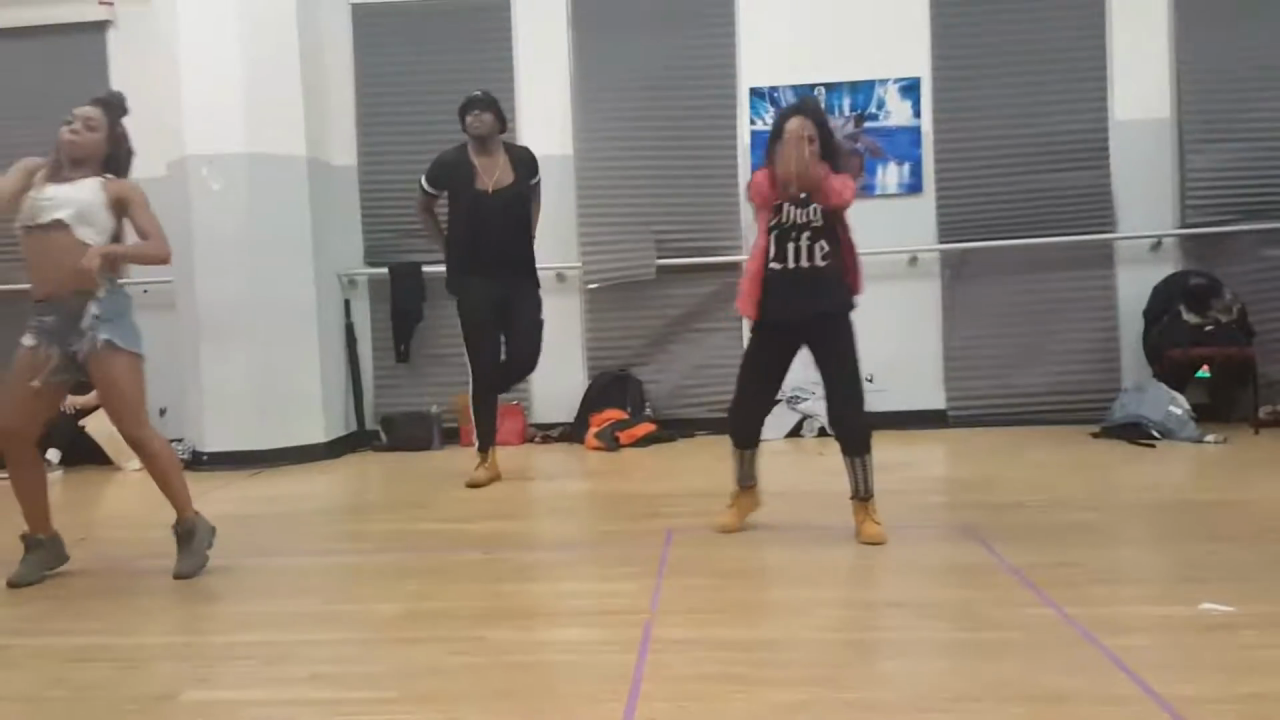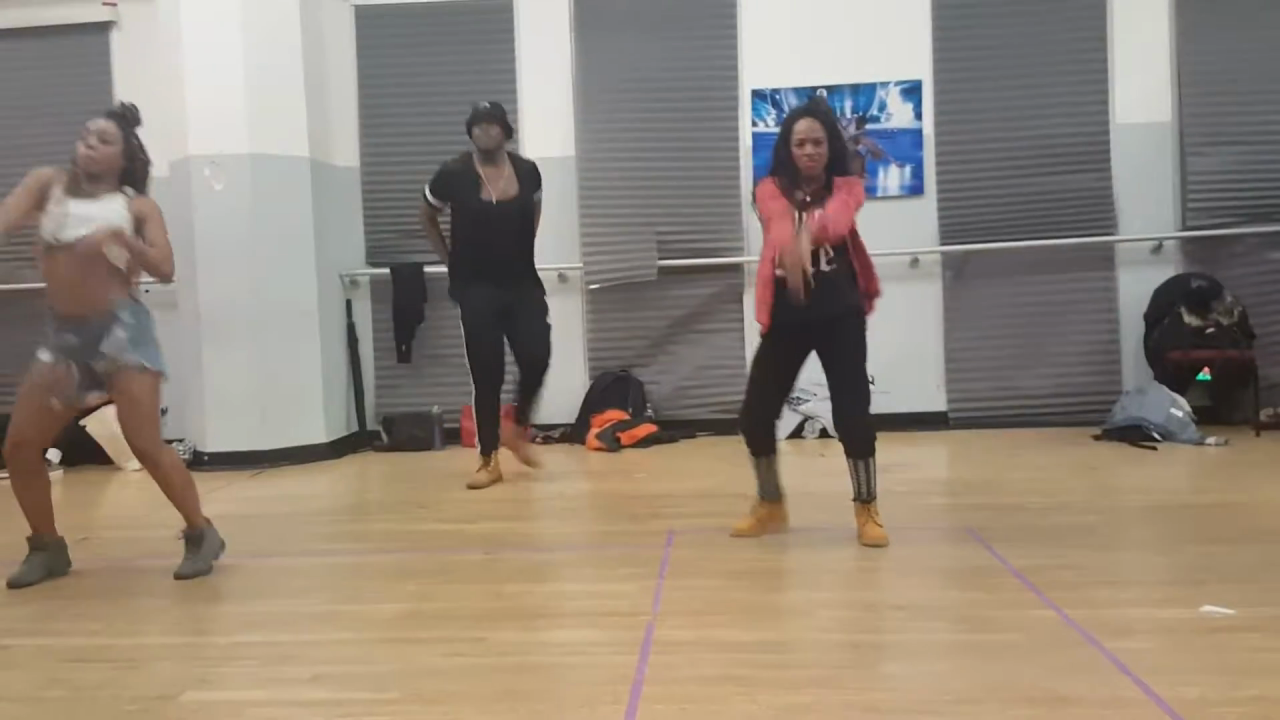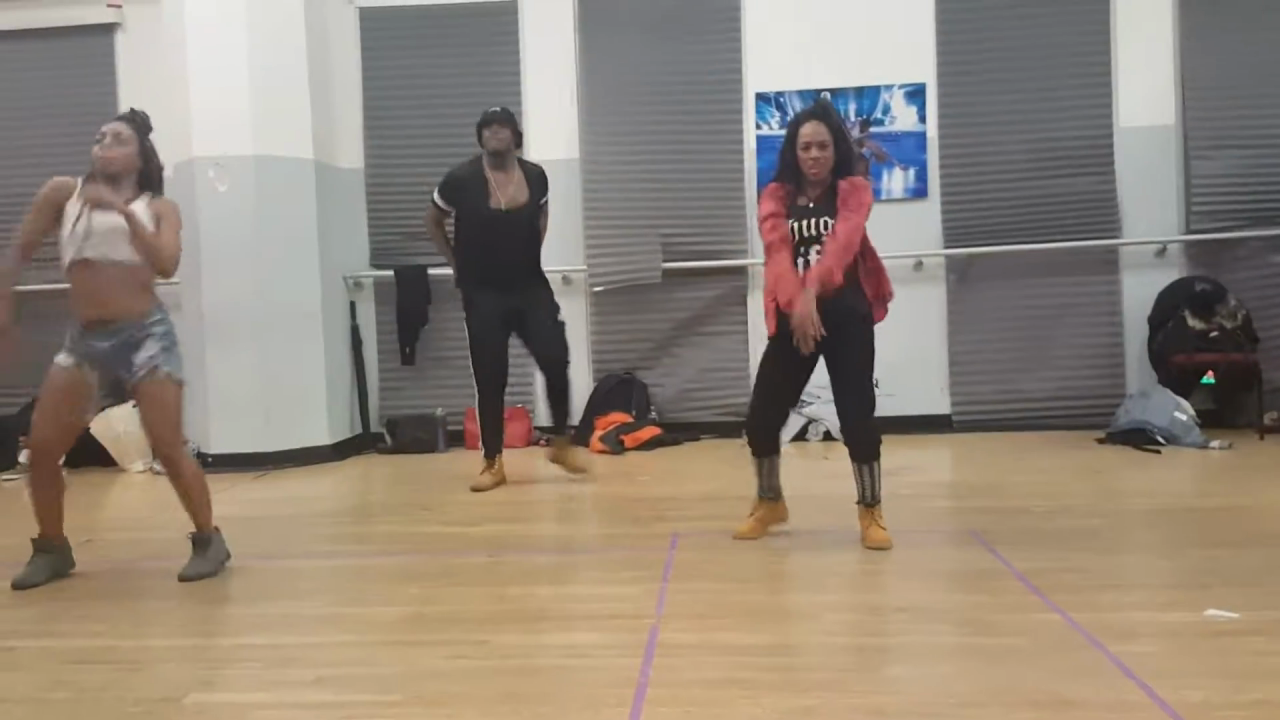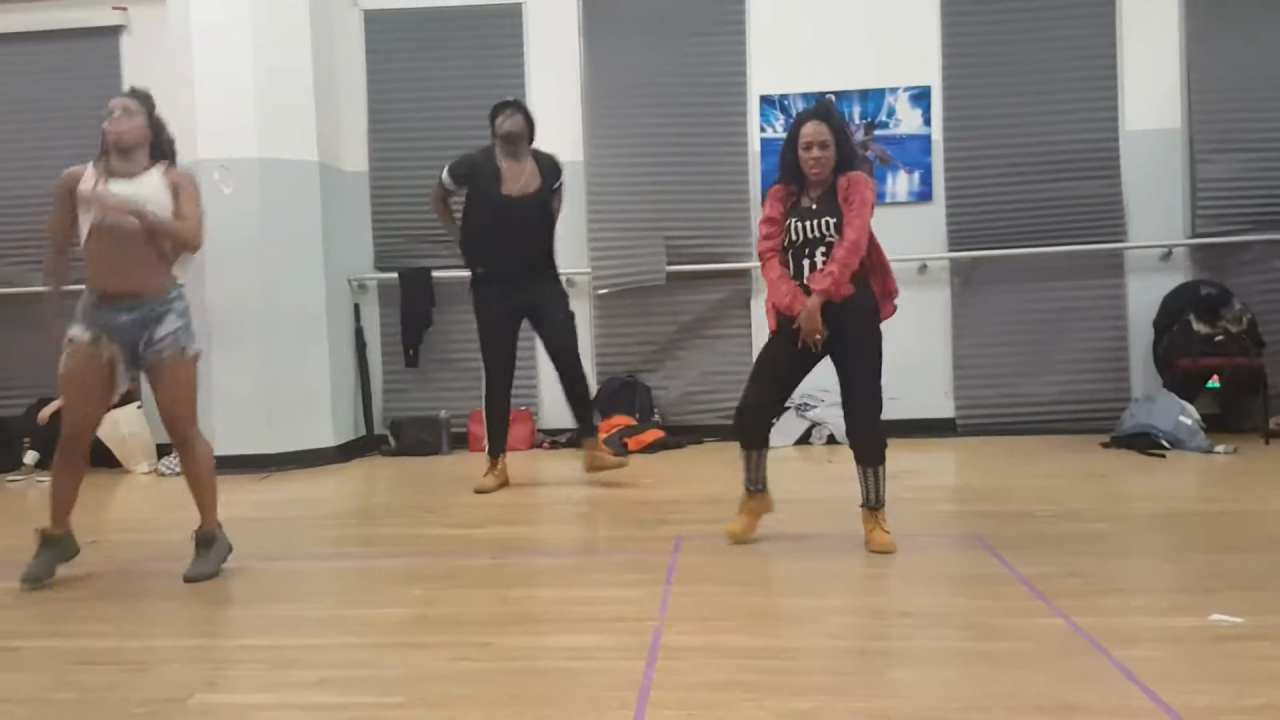
dt=0.1s
person 1, frame 1
left shoulder: (117, 188)
left elbow: (160, 250)
left wrist: (106, 252)
left hip: (97, 310)
right hip: (45, 319)
left knee: (134, 428)
left ankle: (191, 527)
right ankle: (43, 543)
person 1, frame 2
left shoulder: (140, 206)
right shoulder: (47, 182)
left elbow: (166, 269)
left wrist: (121, 238)
left hip: (123, 329)
right hip: (64, 333)
left knee: (146, 445)
left ankle: (201, 536)
right ankle: (47, 547)
person 1, frame 3
left shoulder: (159, 208)
right shoulder: (62, 192)
left elbow: (167, 264)
left wrist: (122, 212)
left hip: (145, 335)
right hip: (84, 339)
left knee: (169, 447)
right knee: (42, 450)
left ankle: (208, 540)
right ankle: (52, 549)
person 1, frame 4
left shoulder: (174, 178)
right shoulder: (77, 179)
left elbow: (191, 238)
right elbow: (59, 247)
left wrist: (129, 208)
right wrist: (55, 300)
left hip: (161, 309)
right hip: (99, 314)
left knee: (184, 432)
right knee: (73, 436)
left ankle: (211, 537)
right ankle: (57, 540)
person 2, frame 1
left shoulder: (836, 183)
right shoulder: (765, 183)
left elbow: (838, 195)
right elbow: (765, 186)
left wrist: (811, 168)
right wrist: (783, 165)
left hip: (827, 313)
right hip: (775, 314)
left knee: (848, 408)
right knee: (745, 409)
left ankle: (864, 505)
right ankle: (744, 493)
person 2, frame 2
left shoulder: (847, 187)
right shoulder: (771, 188)
left elbow: (837, 222)
right elbow: (778, 225)
left wrist: (809, 230)
right wrist: (794, 240)
left hip: (839, 313)
right hip: (787, 312)
left knee: (852, 411)
right knee: (755, 414)
left ankle: (866, 508)
right ankle: (770, 503)
person 2, frame 3
left shoulder: (854, 190)
right shoulder: (776, 196)
left elbow: (844, 242)
right elbow: (777, 251)
left wrist: (815, 288)
right wrist: (797, 304)
left hip: (847, 318)
right hip: (793, 319)
left knee: (858, 415)
right knee: (761, 415)
left ankle: (870, 511)
right ankle: (769, 502)
person 2, frame 4
left shoulder: (855, 185)
right shoulder: (780, 198)
left elbow: (853, 244)
right elbow: (770, 256)
left wrist: (822, 299)
right wrist: (797, 305)
left hip: (853, 317)
right hip: (798, 319)
left knee: (862, 417)
right knee: (753, 409)
left ankle: (874, 516)
right ankle: (755, 498)
person 3, frame 1
left shoulder: (522, 158)
right shoulder: (449, 164)
right elbow: (425, 206)
right wrist: (448, 246)
left hip: (519, 275)
right hip: (473, 279)
left knee: (525, 357)
right knee: (483, 366)
left ankle: (475, 403)
right ankle: (487, 458)
person 3, frame 2
left shoulder: (526, 171)
right shoulder: (453, 173)
right elbow: (428, 218)
left wrist: (525, 250)
right wrist: (450, 258)
left hip: (521, 281)
right hip: (475, 287)
left knee: (536, 359)
right knee: (486, 373)
left ankle: (519, 428)
right ankle: (488, 461)
person 3, frame 3
left shoulder: (535, 176)
right shoulder: (463, 178)
right elbow: (434, 221)
left wrist: (532, 253)
right wrist: (458, 264)
left hip: (530, 286)
right hip: (483, 292)
left knee: (555, 359)
right knee: (490, 377)
left ankle: (561, 442)
right ankle: (492, 463)
person 3, frame 4
left shoulder: (546, 165)
right shoulder: (475, 165)
right elbow: (438, 197)
left wrist: (546, 227)
right wrist: (462, 238)
left hip: (542, 281)
right hip: (493, 285)
left knee: (568, 358)
right knee: (497, 374)
left ankle: (592, 444)
right ankle: (496, 464)
